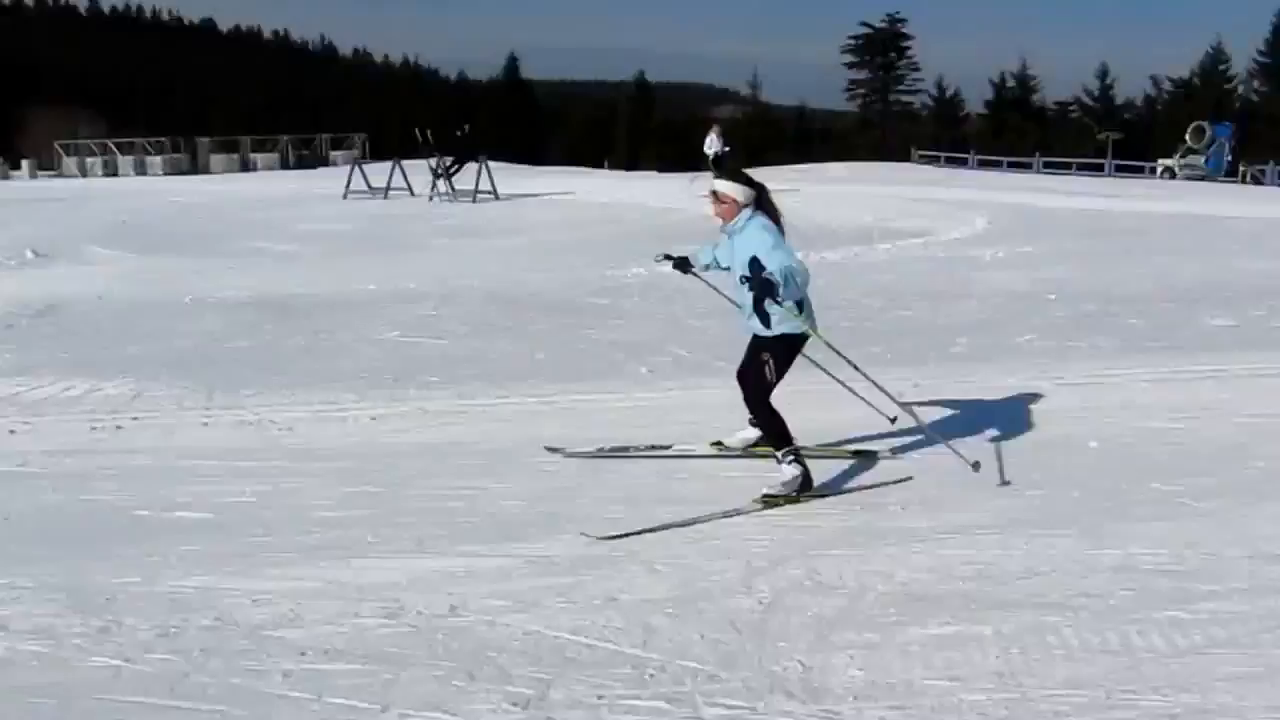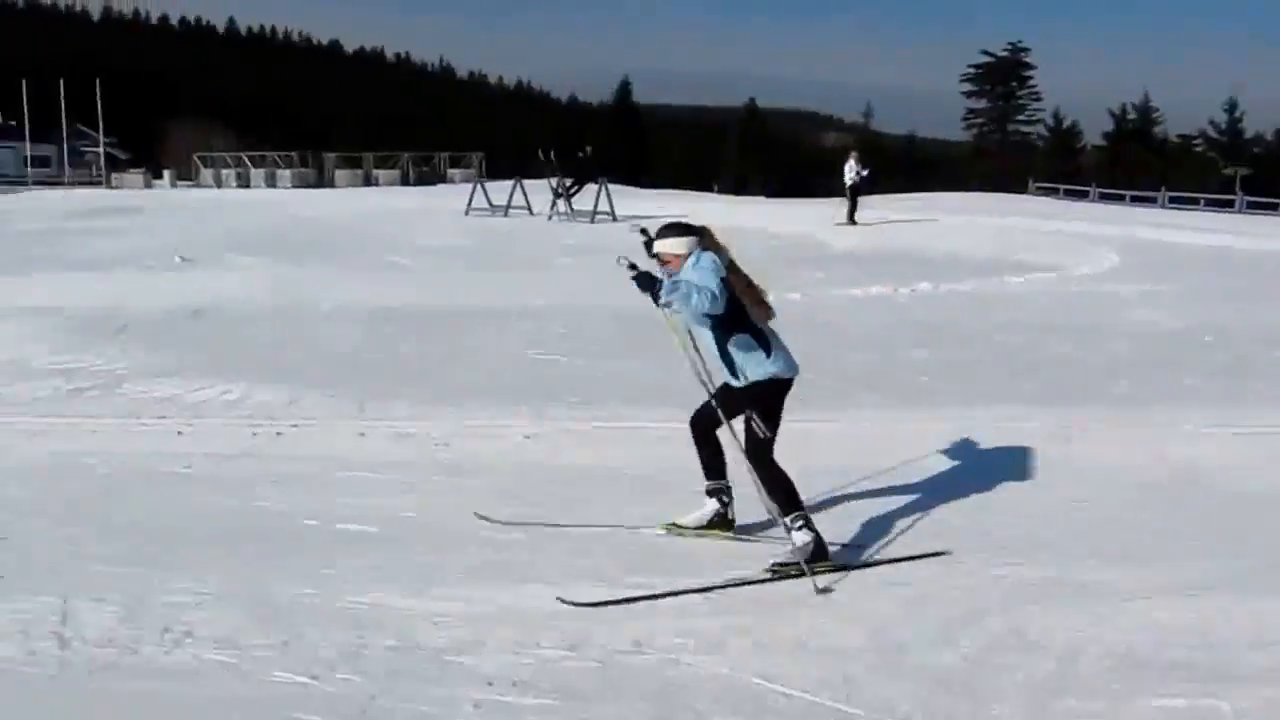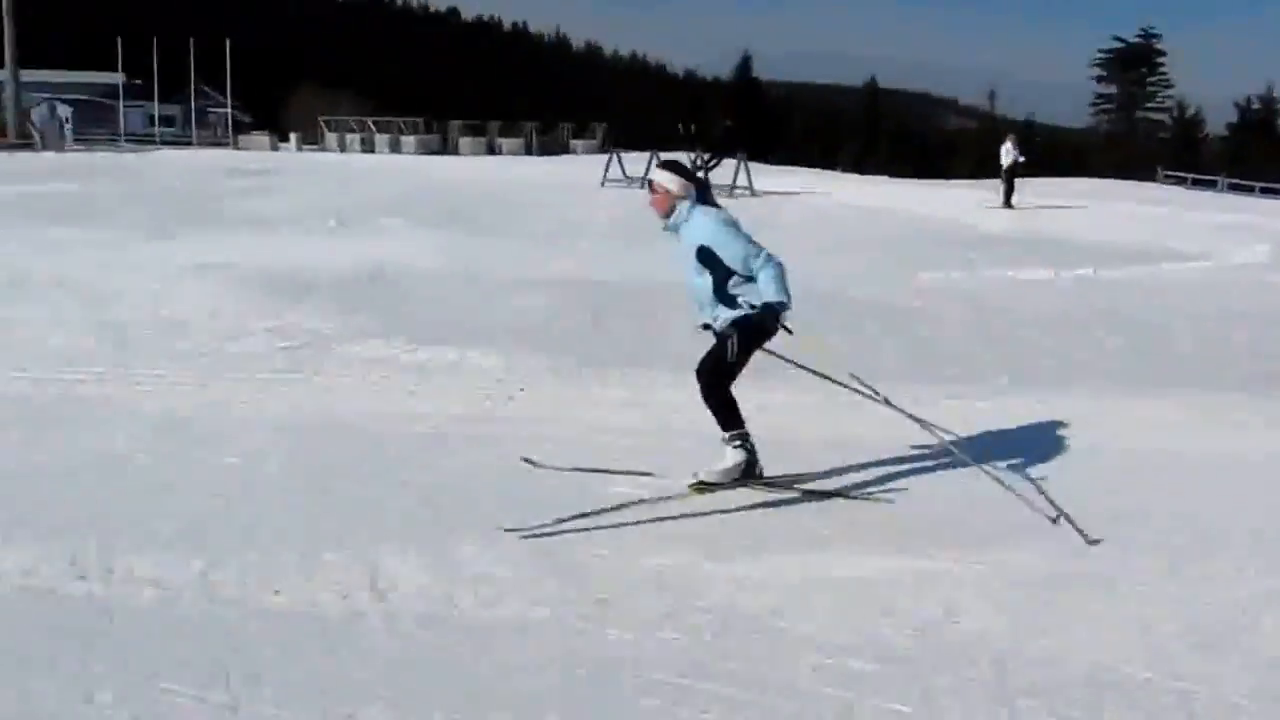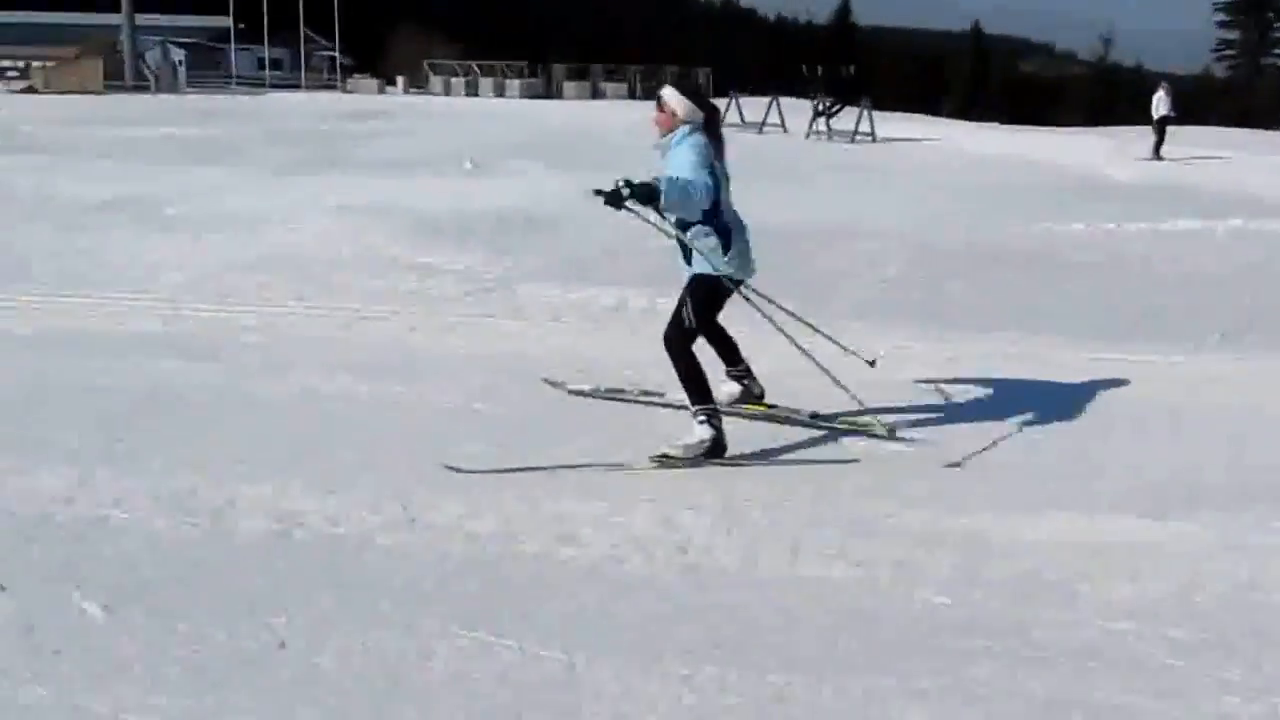
dt=0.4s
person 1, frame 1
left shoulder: (761, 230)
right shoulder: (741, 229)
left elbow: (797, 275)
right elbow: (722, 254)
left wrist: (773, 285)
right wrist: (692, 262)
left hip: (787, 326)
right hip: (767, 322)
left knee: (759, 396)
right knee: (746, 375)
left ankle: (796, 472)
right ankle: (760, 430)
person 1, frame 2
left shoulder: (704, 266)
right shoulder: (703, 267)
left elbow: (710, 301)
left wrist: (663, 288)
left hip: (765, 373)
right hip: (745, 373)
left knee: (758, 454)
right knee: (701, 424)
left ankle: (807, 538)
right ankle: (719, 506)
person 1, frame 3
left shoulder: (709, 223)
right shoulder: (686, 226)
left elbow: (766, 264)
left wrist: (775, 303)
left hip: (752, 314)
right hip: (732, 317)
left knee: (709, 374)
right knee: (714, 384)
left ankle: (739, 455)
right ankle: (743, 460)
person 1, frame 4
left shoulder: (693, 150)
right shoulder: (693, 145)
left elbow: (695, 193)
right elbow: (681, 187)
left wrist: (654, 192)
right wrist: (628, 192)
left hip: (714, 263)
right hip: (723, 258)
left knee: (677, 339)
right knee: (703, 321)
left ankle: (709, 430)
right ankle: (743, 383)
